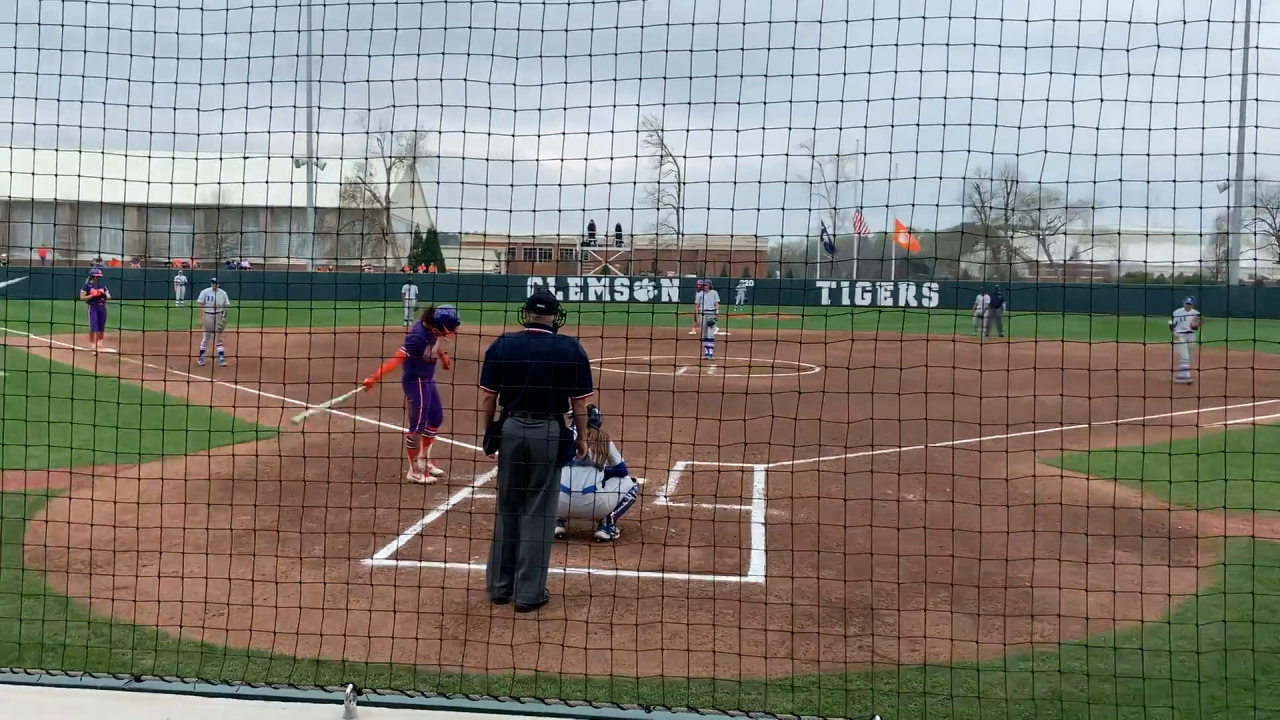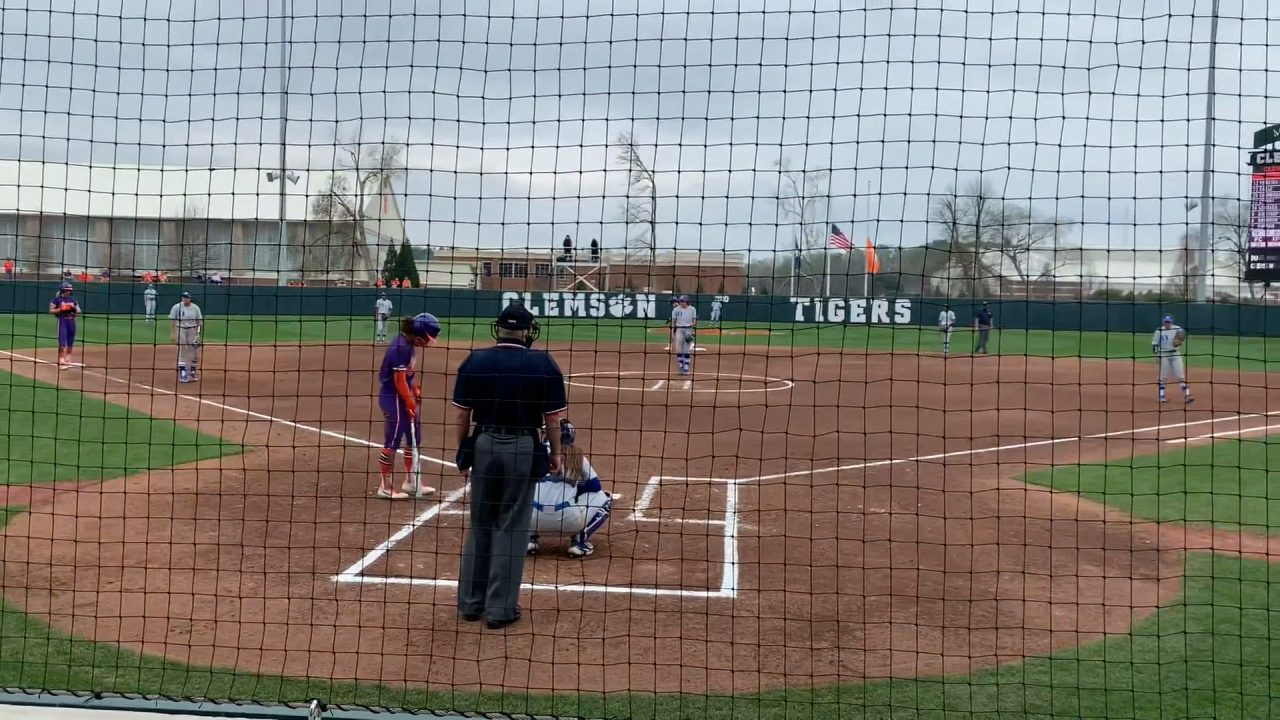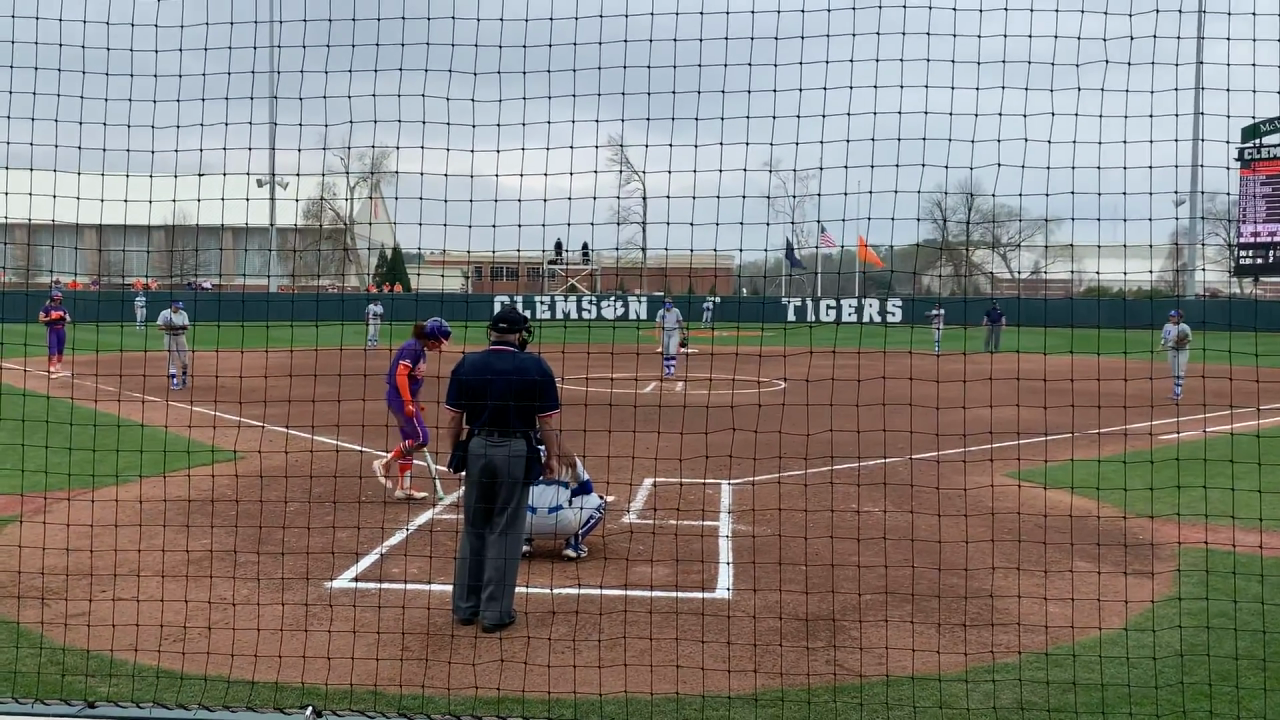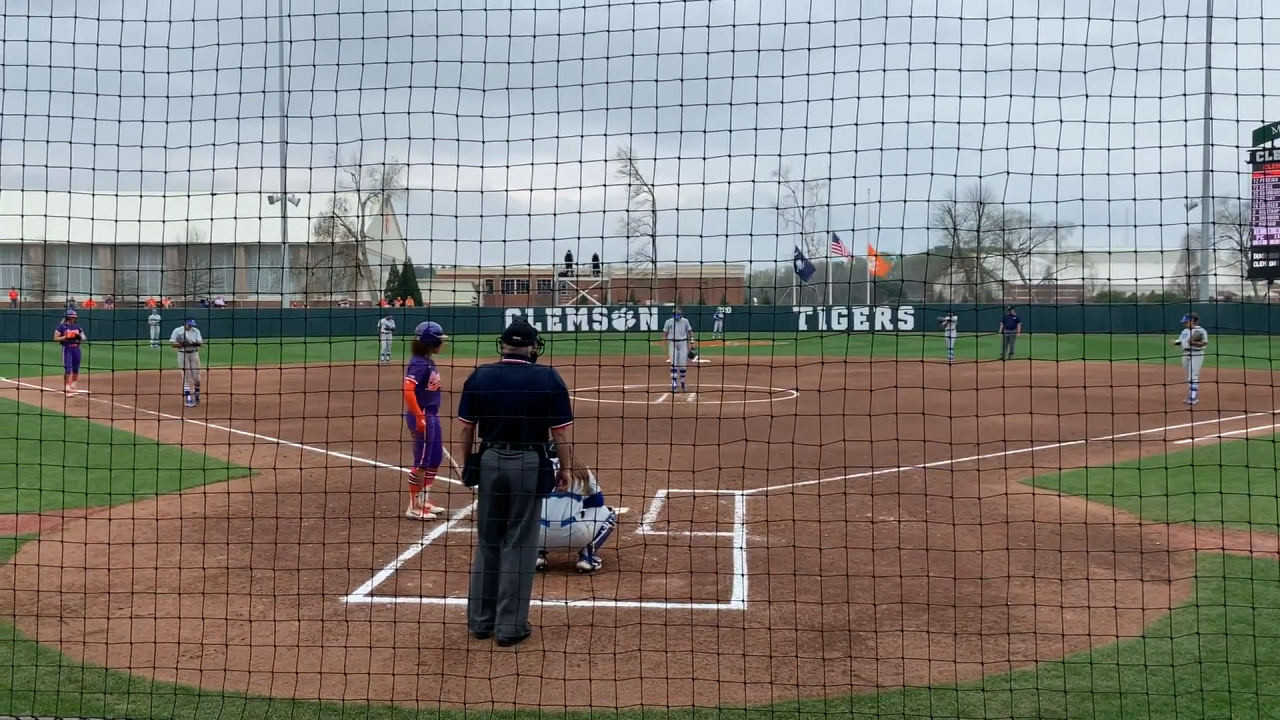
dt=1s
person 1, frame 1
left shoulder: (501, 345)
right shoulder: (570, 349)
left elbow: (488, 397)
right elbow: (579, 402)
left wrist: (487, 435)
right wrist: (582, 438)
left hip: (510, 430)
right hip: (549, 433)
left knee: (507, 507)
right knee: (538, 511)
left ankle: (500, 585)
right ankle: (529, 592)
person 1, frame 2
left shoulder: (474, 361)
right shoulder: (543, 363)
left elbow: (462, 415)
right elbow: (552, 417)
left wrist: (462, 451)
right wrist: (555, 453)
left hip: (483, 445)
right hip: (523, 449)
left knee: (479, 524)
right knee: (512, 527)
left ankle: (471, 602)
right ankle: (500, 608)
person 1, frame 3
left shoulder: (467, 364)
right shoulder: (535, 366)
left elbow: (454, 418)
right elbow: (546, 420)
left wrist: (455, 453)
right wrist: (552, 456)
left hip: (477, 449)
right hip: (517, 452)
left knee: (473, 529)
right knee: (506, 531)
left ankle: (466, 606)
right ankle: (495, 612)
person 1, frame 4
left shoulder: (479, 376)
right shoulder: (548, 378)
left elbow: (466, 428)
right elbow: (561, 431)
left wrist: (468, 465)
right wrist: (565, 467)
left hip: (489, 461)
right hip: (529, 464)
left knee: (487, 542)
right knee: (519, 544)
left ankle: (481, 620)
right ankle: (510, 625)
person 2, frame 1
left shoulder: (431, 328)
right shoulder: (418, 336)
right elbow: (397, 358)
left wrist: (442, 355)
right wrist: (376, 377)
left hip: (428, 379)
right hip: (416, 382)
left knee: (436, 418)
right knee: (418, 425)
left ankle: (424, 461)
right ankle: (414, 471)
person 2, frame 2
left shoulder: (408, 343)
right shoulder: (401, 347)
right elbow: (399, 380)
left wrist: (415, 388)
right wrist: (410, 404)
left hip: (405, 396)
right hip: (394, 398)
left knee: (414, 439)
right knee: (393, 442)
left ankle: (411, 483)
right ankle: (385, 487)
person 2, frame 3
left shoulder: (421, 350)
right shoulder: (412, 347)
right elbow: (400, 375)
left wrist: (415, 403)
right wrist: (408, 403)
left hip: (407, 398)
right hip: (400, 398)
left knee: (410, 441)
right knee: (421, 438)
left ankle: (404, 488)
right ankle: (385, 462)
person 2, frame 4
left shoulder: (428, 362)
right shoulder: (420, 364)
right elbow: (407, 390)
right wrist: (419, 417)
left hip: (432, 416)
right hip: (422, 416)
left knee: (435, 459)
right knee: (421, 462)
left ankle: (423, 502)
right ankle: (414, 507)
